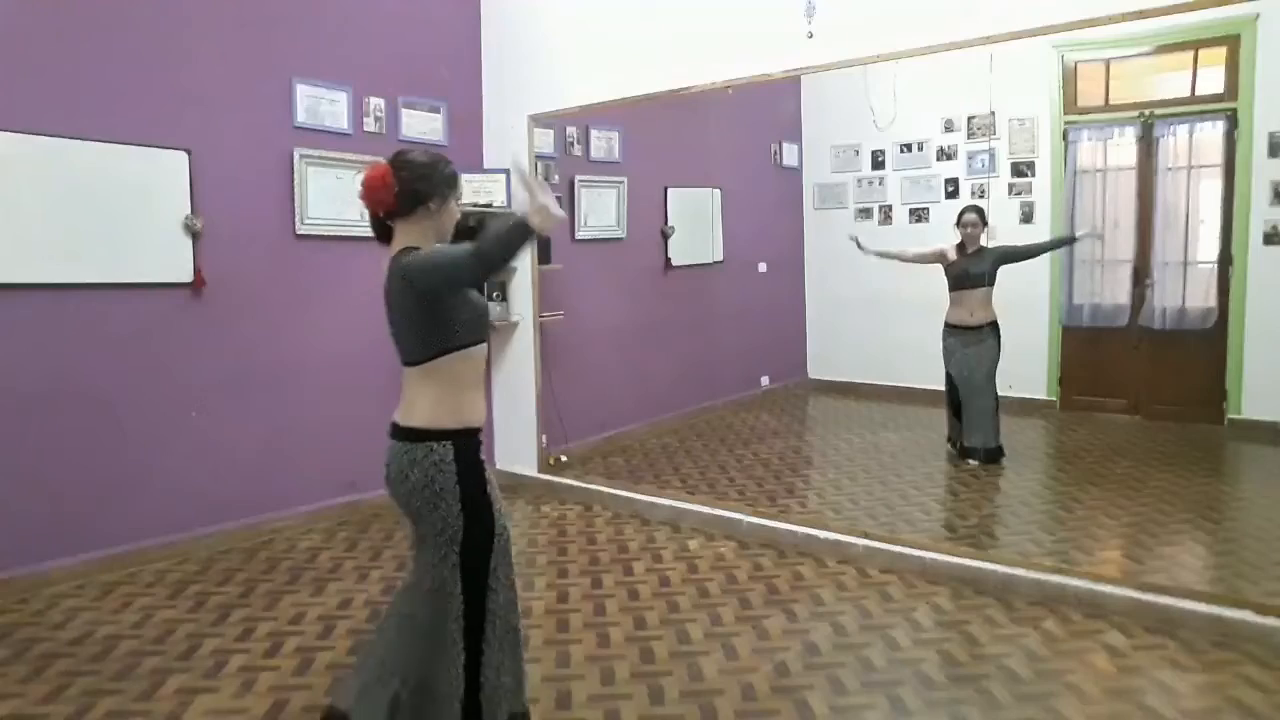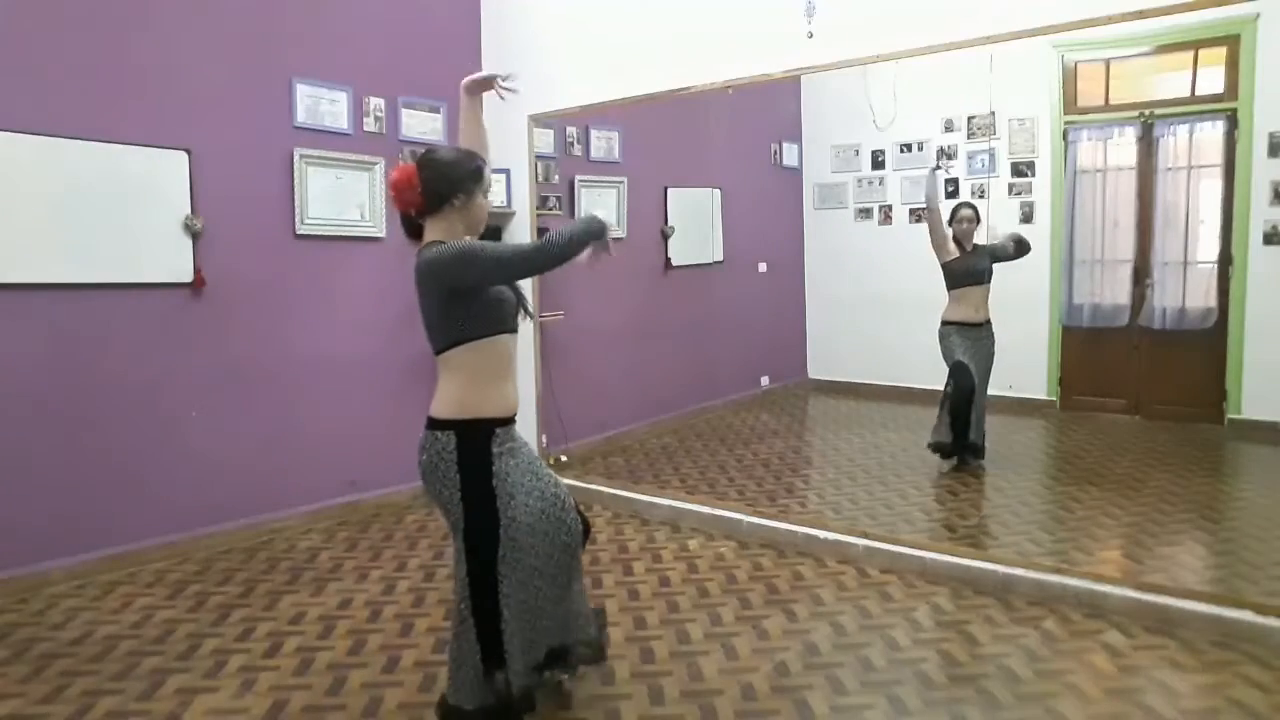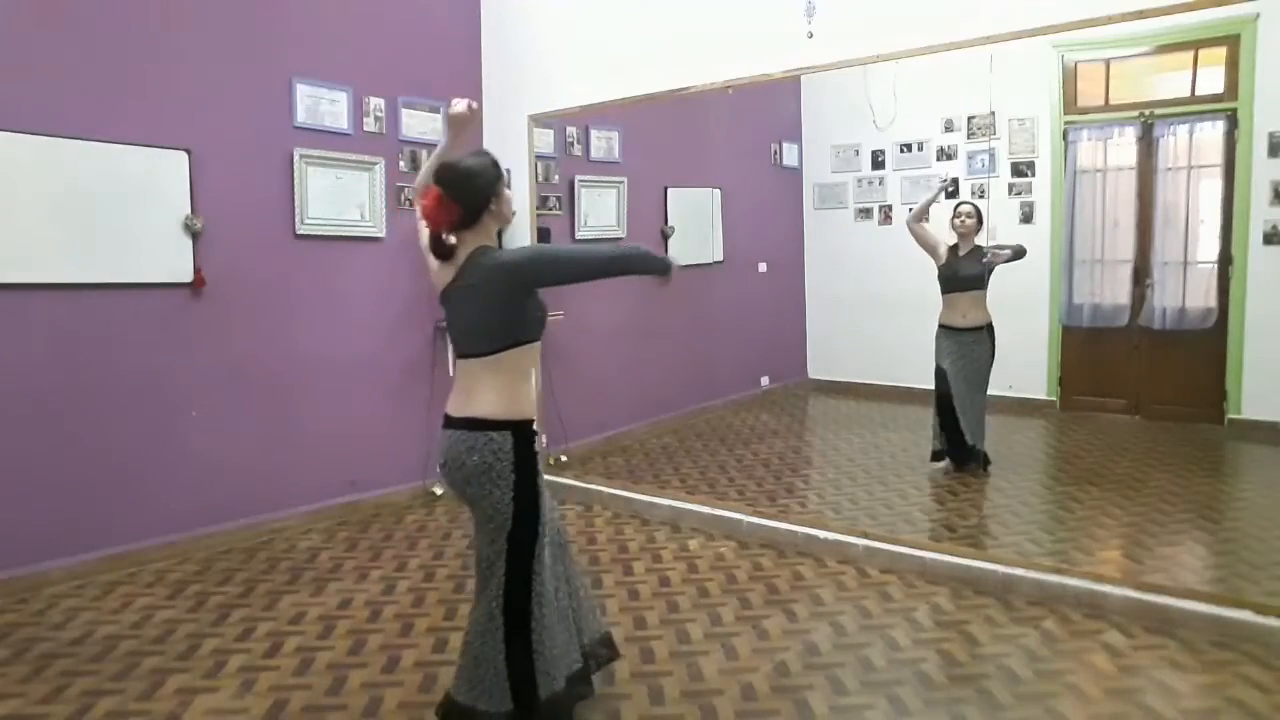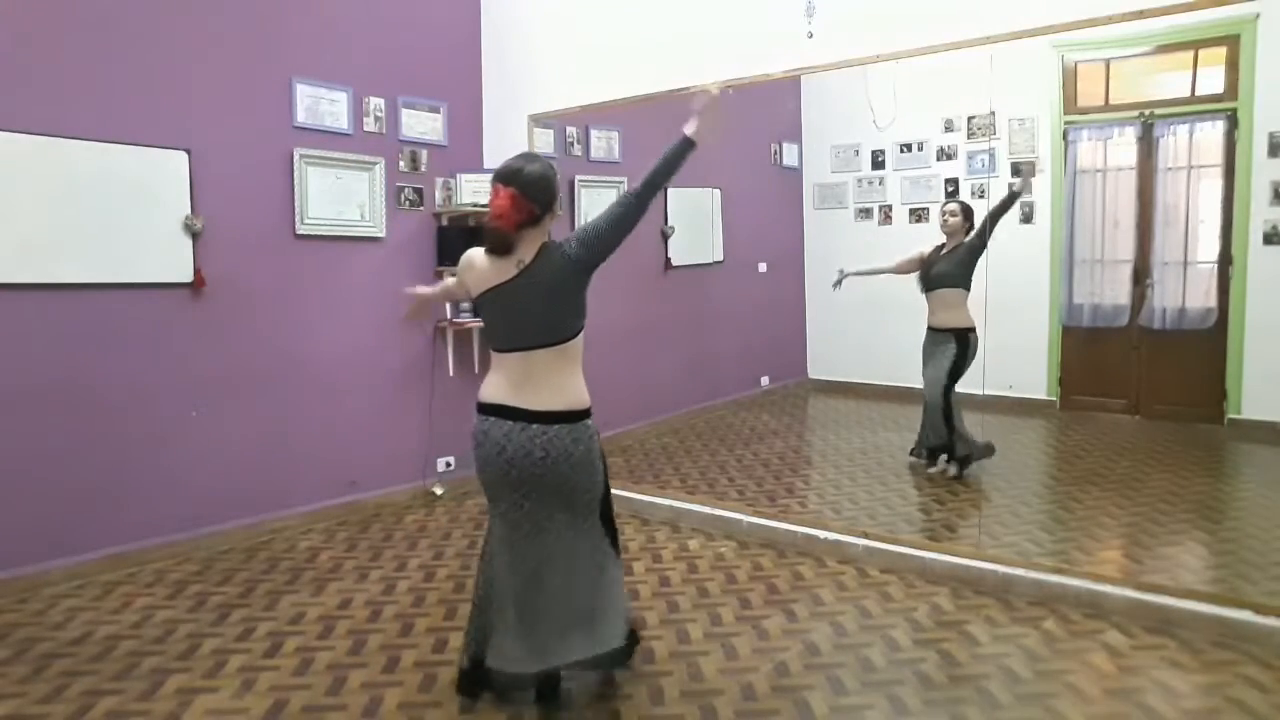
dt=0.7s
person 1, frame 1
left shoulder: (403, 265)
right shoulder: (426, 268)
right elbow: (480, 256)
right wrist: (529, 218)
left hip: (412, 448)
right hip: (443, 455)
left knee: (436, 582)
right knee: (471, 588)
person 1, frame 2
left shoulder: (458, 252)
right shoulder: (444, 263)
left elbow: (463, 166)
right elbow: (549, 254)
left wrist: (472, 102)
right wrist: (593, 227)
left hip: (495, 437)
right hip: (464, 444)
left knee: (555, 526)
right knee: (488, 569)
left ankle: (534, 658)
person 1, frame 3
left shoulder: (445, 260)
right shoulder: (510, 267)
left elbow: (422, 196)
right elbow: (617, 259)
left wrist: (453, 136)
right wrist: (660, 262)
left hip: (465, 433)
right hip: (498, 442)
left knee: (525, 551)
right knee: (510, 572)
person 1, frame 4
left shoulder: (474, 266)
right shoulder: (569, 262)
left elbow: (461, 286)
right elbow: (636, 202)
left wrist: (431, 293)
right wrist: (688, 135)
left hip: (495, 429)
right hip: (563, 432)
left knee: (511, 541)
right knee: (584, 536)
left ankle: (500, 666)
right ankle: (586, 651)
person 2, frame 1
left shoulder: (994, 254)
right shoulder: (947, 254)
left elbow: (1034, 250)
right elbow: (909, 255)
left wrist: (1075, 237)
right wrist: (872, 251)
left hip: (986, 332)
right hip: (954, 333)
left knee: (981, 387)
right knee: (955, 388)
left ankle: (978, 448)
right ankle: (959, 438)
person 2, frame 2
left shoulder: (987, 251)
right shoulder: (946, 249)
left elbow: (1024, 248)
right elbow: (931, 210)
left wrist: (1010, 242)
right wrist: (932, 175)
left hip: (984, 331)
right hip: (954, 330)
left knee: (976, 391)
right knee: (964, 385)
left ankle: (969, 449)
right ankle: (957, 447)
person 2, frame 3
left shoulder: (986, 254)
right shoulder: (941, 252)
left elbow: (1021, 250)
right elbow: (912, 221)
left wrist: (1005, 255)
right wrist: (937, 193)
left hip: (981, 335)
right hip: (948, 335)
left knee: (972, 394)
right knee: (946, 391)
left ankle: (970, 453)
right ankle: (957, 452)
person 2, frame 4
left shoulder: (970, 249)
right shoulder: (931, 255)
left elbow: (989, 221)
right elbow: (893, 267)
left wrist: (1015, 192)
right wrist: (853, 273)
left hip: (959, 336)
right hip: (934, 336)
left knee: (938, 393)
right knee: (936, 394)
left ankle: (960, 453)
right ankle: (943, 455)
